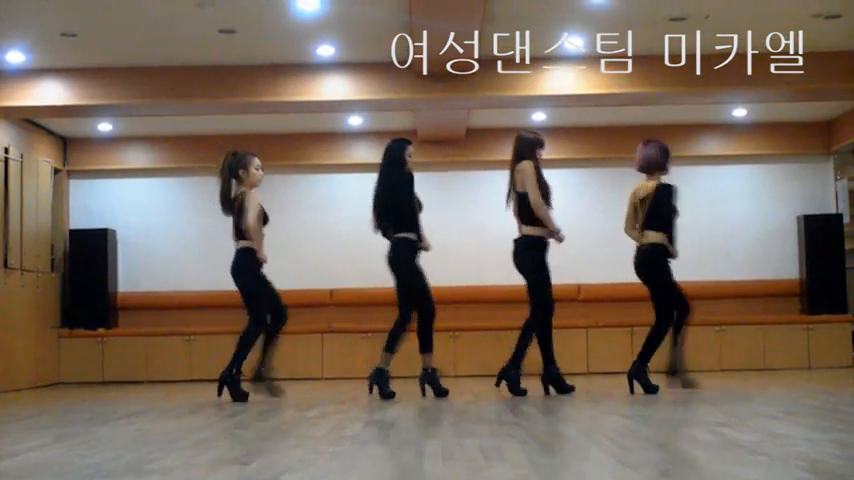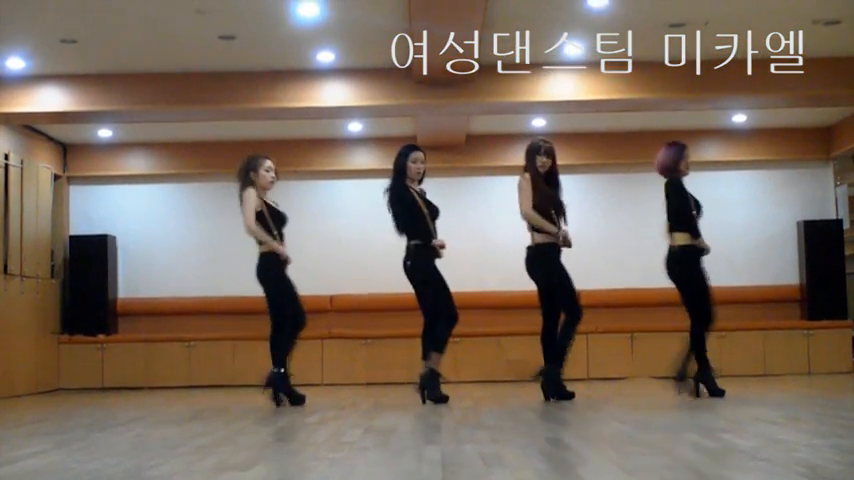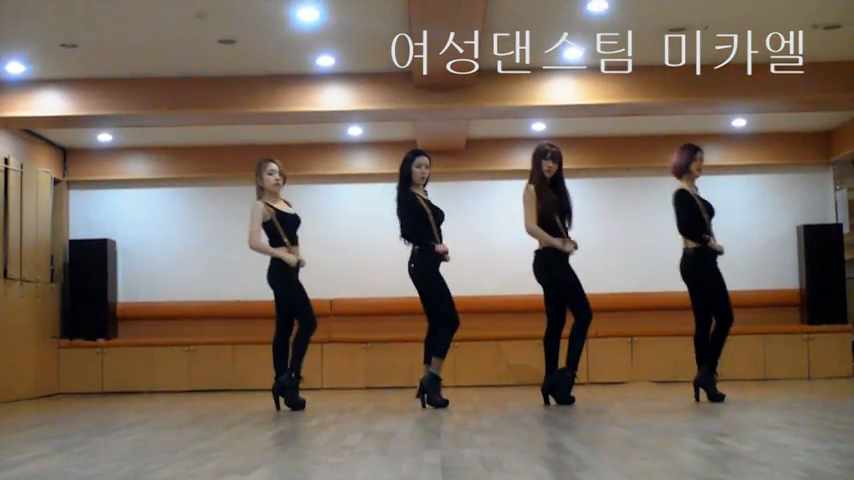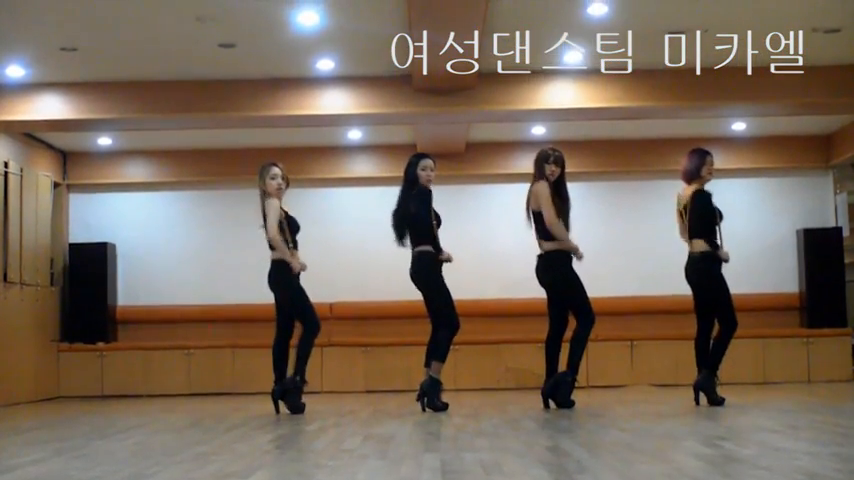
dt=0.3s
person 1, frame 1
left shoulder: (522, 175)
right shoulder: (525, 166)
right elbow: (536, 202)
left wrist: (546, 229)
right wrist: (554, 229)
left hip: (531, 248)
right hip: (531, 248)
left knee: (544, 311)
right knee: (540, 311)
left ankle: (550, 372)
right ankle: (512, 368)
person 1, frame 2
left shoulder: (547, 185)
right shoulder: (527, 179)
right elbow: (526, 212)
left wrist: (560, 236)
right wrist: (557, 231)
left hip: (546, 256)
right hip: (542, 256)
left knee: (552, 318)
right knee: (573, 312)
left ankle: (552, 378)
right ankle: (552, 368)
person 1, frame 3
left shoulder: (554, 190)
right shoulder: (533, 189)
right elbow: (531, 226)
left wrist: (567, 241)
right wrist: (561, 245)
left hip: (553, 261)
right hip: (551, 261)
left knee: (555, 322)
right knee: (583, 314)
left ankle: (552, 382)
right ankle: (567, 373)
person 1, frame 4
left shoulder: (552, 190)
right shoulder: (540, 186)
right elbow: (552, 222)
left wrist: (569, 247)
right wrist: (573, 248)
left hip: (551, 263)
right hip: (556, 263)
left knee: (558, 325)
right knee: (586, 318)
left ankle: (552, 385)
right ankle: (568, 376)
person 2, frame 1
left shoulder: (390, 184)
right shoulder: (404, 180)
left elbow: (386, 224)
right elbow: (409, 214)
left wrist: (415, 239)
right wrist: (420, 239)
left hip: (401, 253)
right hip: (404, 253)
left knee: (426, 311)
right knee: (406, 314)
left ankle: (428, 372)
right ankle: (381, 372)
person 2, frame 2
left shoulder: (420, 193)
right shoulder: (400, 191)
left elbow: (425, 224)
right elbow: (405, 224)
left wrist: (434, 244)
right wrist: (432, 241)
left hip: (423, 259)
right hip: (418, 259)
left knee: (433, 318)
right knee: (448, 315)
left ankle: (428, 377)
right ankle: (431, 374)
person 2, frame 3
left shoulder: (424, 197)
right shoulder: (407, 197)
left elbow: (431, 229)
right elbow: (408, 232)
left wrist: (440, 248)
right wrist: (433, 247)
left hip: (428, 264)
right hip: (423, 263)
left knee: (436, 323)
right knee: (449, 320)
left ankle: (428, 381)
right ankle: (432, 379)
person 2, frame 4
left shoulder: (418, 197)
right shoulder: (419, 195)
left elbow: (424, 231)
right elbow: (424, 225)
left wrist: (439, 253)
right wrist: (440, 253)
left hip: (426, 265)
right hip: (426, 265)
left knee: (440, 325)
right knee: (450, 323)
left ankle: (428, 386)
right ankle: (432, 384)
person 3, frame 1
left shoulder: (637, 191)
right shoulder: (664, 189)
left elbow: (629, 228)
right elbow: (667, 220)
left wrist: (645, 241)
right wrist: (670, 247)
left hip: (644, 256)
right hip: (654, 257)
left knee: (681, 308)
right knee: (666, 316)
left ankle: (675, 365)
right ankle: (639, 367)
person 3, frame 2
left shoulder: (675, 187)
right shoulder: (674, 184)
right elbow: (682, 216)
left wrist: (696, 242)
right wrist: (699, 240)
left hip: (684, 257)
right hip: (683, 258)
left knee: (701, 316)
right knee: (702, 317)
left ankle: (696, 370)
person 3, frame 3
left shoulder: (693, 192)
right shoulder: (682, 194)
right elbow: (685, 228)
left wrist: (709, 242)
right wrist: (711, 243)
left hip: (699, 261)
right hip: (698, 261)
left knee: (703, 322)
right knee: (724, 317)
left ankle: (705, 375)
right ankle: (706, 373)
person 3, frame 4
left shoulder: (685, 195)
right shoulder: (701, 193)
right elbow: (705, 228)
right wrist: (719, 250)
left hip: (695, 264)
right hip: (706, 264)
left knee: (705, 325)
right knee: (728, 322)
left ankle: (704, 379)
right ankle: (707, 376)
person 4, frame 1
left shoulder: (239, 197)
right shoulder: (250, 195)
right elbow: (251, 222)
left wrist: (256, 250)
right wrist: (259, 250)
left hip: (246, 264)
right hip: (247, 264)
left knee: (278, 315)
right knee: (258, 321)
left ankle: (261, 370)
right ankle: (232, 374)
person 4, frame 2
left shoulder: (268, 201)
right shoulder: (251, 194)
right elbow: (250, 225)
left wrist: (281, 250)
right wrist: (277, 246)
left hip: (275, 266)
right hip: (270, 265)
left knee: (281, 324)
right knee: (297, 320)
left ankle: (280, 378)
right ankle: (278, 373)
person 4, frame 3
left shoulder: (285, 204)
right shoulder: (261, 205)
right elbow: (254, 242)
left wrist: (297, 256)
right wrist: (283, 255)
left hip: (289, 270)
right hip: (281, 270)
left knee: (284, 329)
right knee: (308, 323)
left ankle: (283, 382)
right ankle: (290, 378)
person 4, frame 4
left shoulder: (280, 208)
right shoulder: (271, 202)
right elbow: (272, 235)
left wrist: (296, 260)
right wrist: (294, 260)
left hip: (286, 273)
right hip: (282, 273)
left knee: (284, 332)
right knee: (311, 325)
left ankle: (281, 387)
right ankle: (295, 381)
